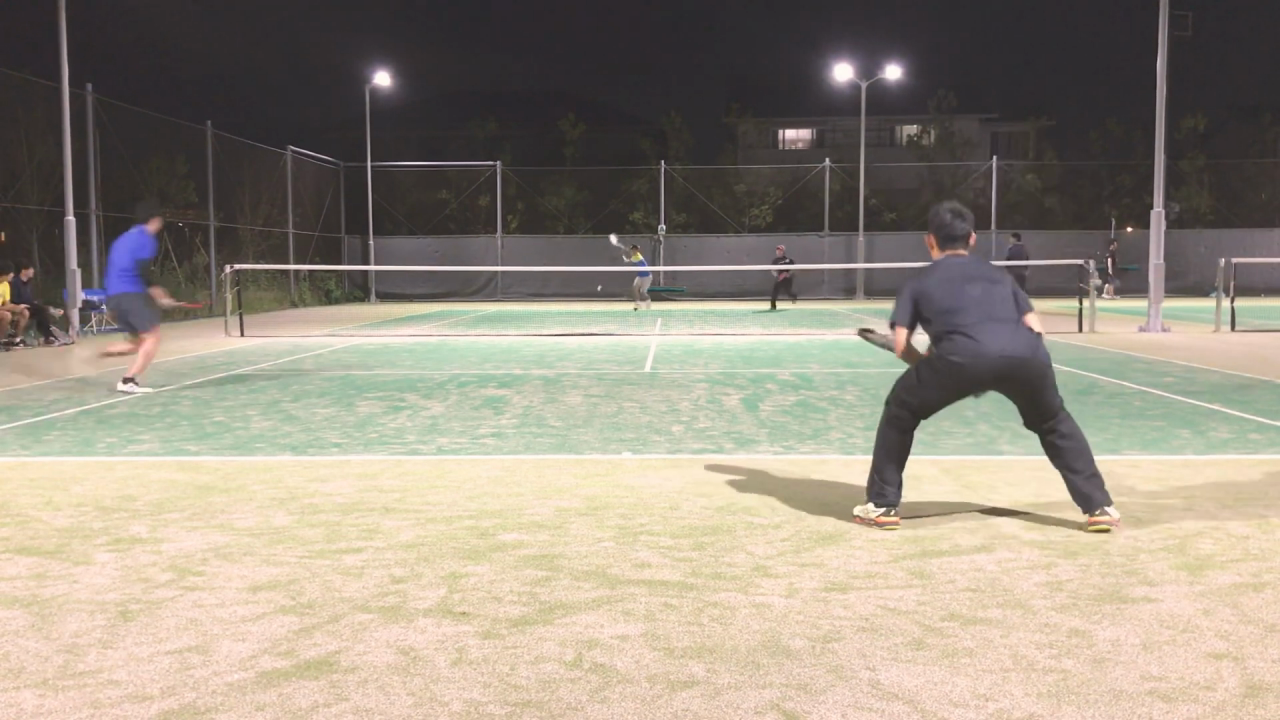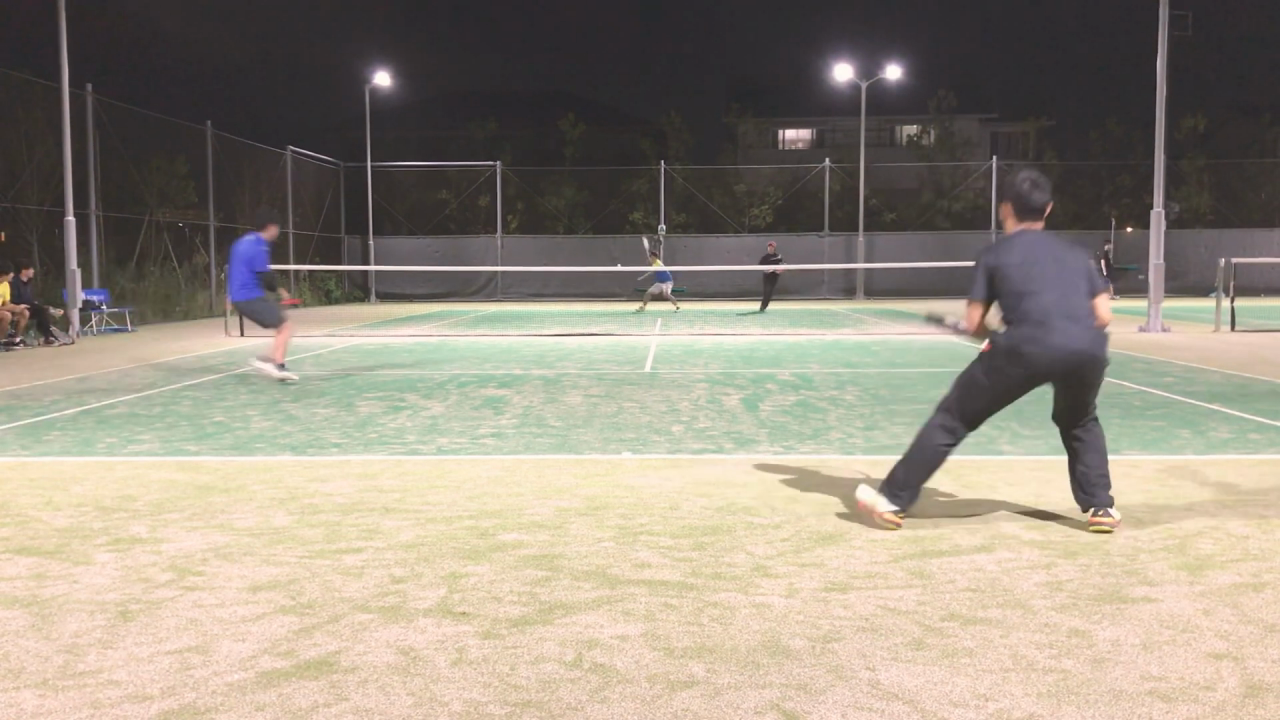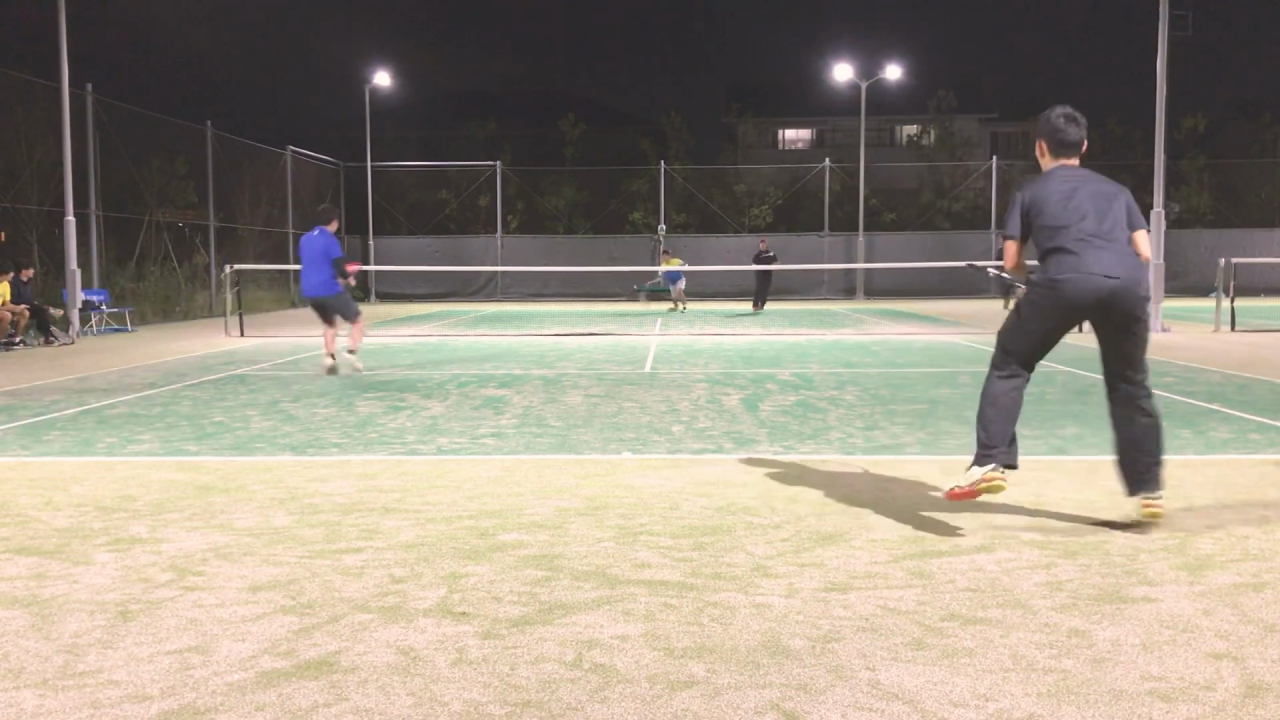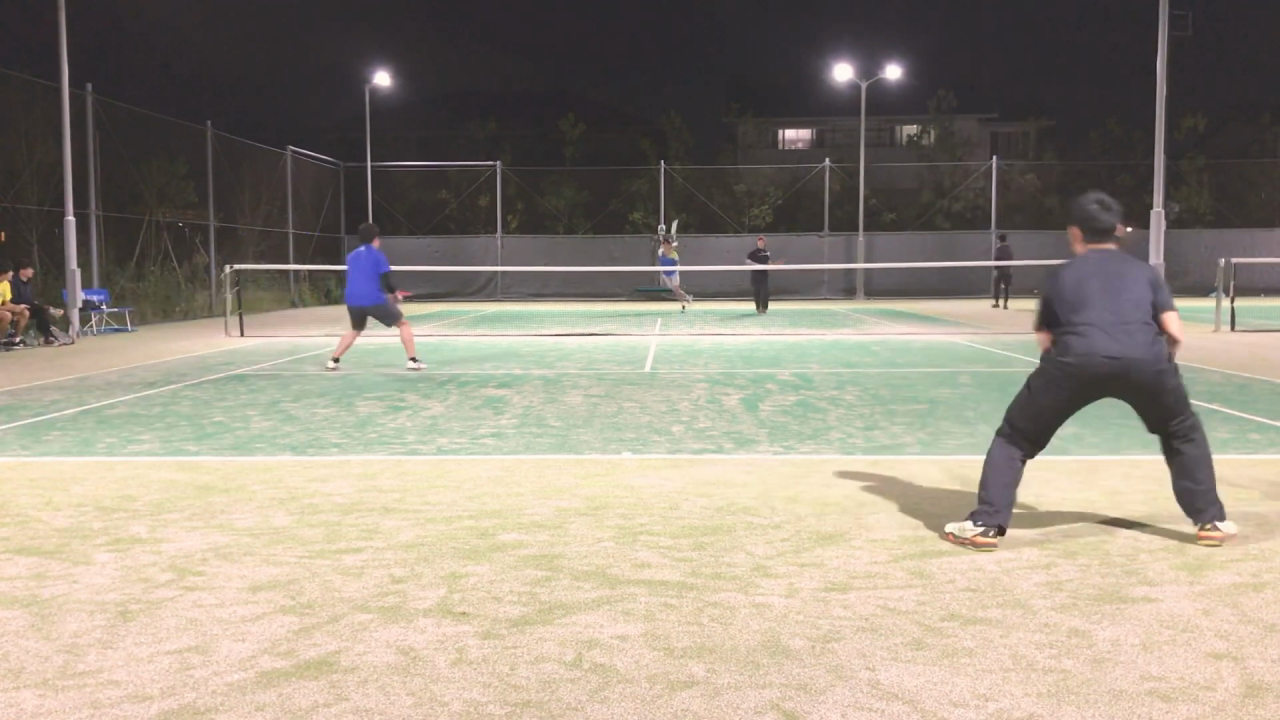
dt=0.3s
person 1, frame 1
left shoulder: (919, 282)
right shoulder: (999, 275)
left elbow: (900, 344)
right elbow: (1036, 329)
left wrist: (924, 366)
left hip: (961, 356)
right hip: (1025, 354)
left knee: (901, 410)
right knee: (1054, 422)
left ankle: (882, 505)
right ankle: (1099, 507)
person 1, frame 2
left shoulder: (995, 255)
right shoulder: (1078, 253)
left elbow: (973, 325)
right elbow: (1104, 316)
left wrist: (1000, 344)
left hip: (1028, 347)
right hip: (1089, 350)
left knee: (955, 415)
right knee: (1079, 422)
left ankle: (894, 499)
right ankle: (1100, 507)
person 1, frame 3
left shoulder: (1030, 191)
right shoulder: (1115, 190)
left elbow: (1011, 262)
right elbow: (1144, 252)
left wrist: (1034, 282)
left hip: (1065, 282)
right hip: (1127, 284)
left knee: (1010, 366)
right knee: (1131, 388)
left ankle: (991, 463)
right ankle: (1146, 490)
person 1, frame 4
left shoulder: (1062, 275)
right shoulder: (1145, 272)
left elbow: (1044, 343)
right elbow: (1173, 333)
left hip: (1077, 358)
right hip: (1144, 358)
left knee: (1014, 437)
right knee: (1183, 430)
left ankle: (985, 524)
right ankle: (1211, 520)
person 2, frame 1
left shoulder: (123, 239)
right shoulder: (146, 240)
left elbow: (116, 269)
right elbow: (141, 271)
right wrist: (157, 294)
left hip: (115, 296)
right hip: (130, 294)
left knee: (136, 345)
right knee: (152, 338)
right ankle: (128, 381)
person 2, frame 2
left shoulder: (242, 242)
right shoulder: (258, 248)
left elbow: (241, 273)
right elbow: (265, 280)
right wrist: (280, 291)
left hip: (240, 298)
right hip: (251, 298)
left knee: (283, 329)
right knee: (285, 328)
left ankle: (277, 367)
right ankle: (274, 364)
person 2, frame 3
left shoulder: (304, 240)
right shoulder: (331, 241)
right elbow: (338, 267)
right wrist: (348, 279)
left hip: (309, 293)
right hip: (330, 291)
left knee: (330, 324)
right knee: (357, 322)
left ankle: (330, 358)
right ankle: (351, 352)
person 2, frame 4
left shoulder: (351, 257)
right shoulder: (378, 255)
right elbow: (386, 282)
right wrist: (394, 294)
left hip: (353, 302)
right hip: (375, 301)
left knee: (354, 331)
right knee: (404, 325)
left ankle: (333, 361)
right ankle: (412, 360)
